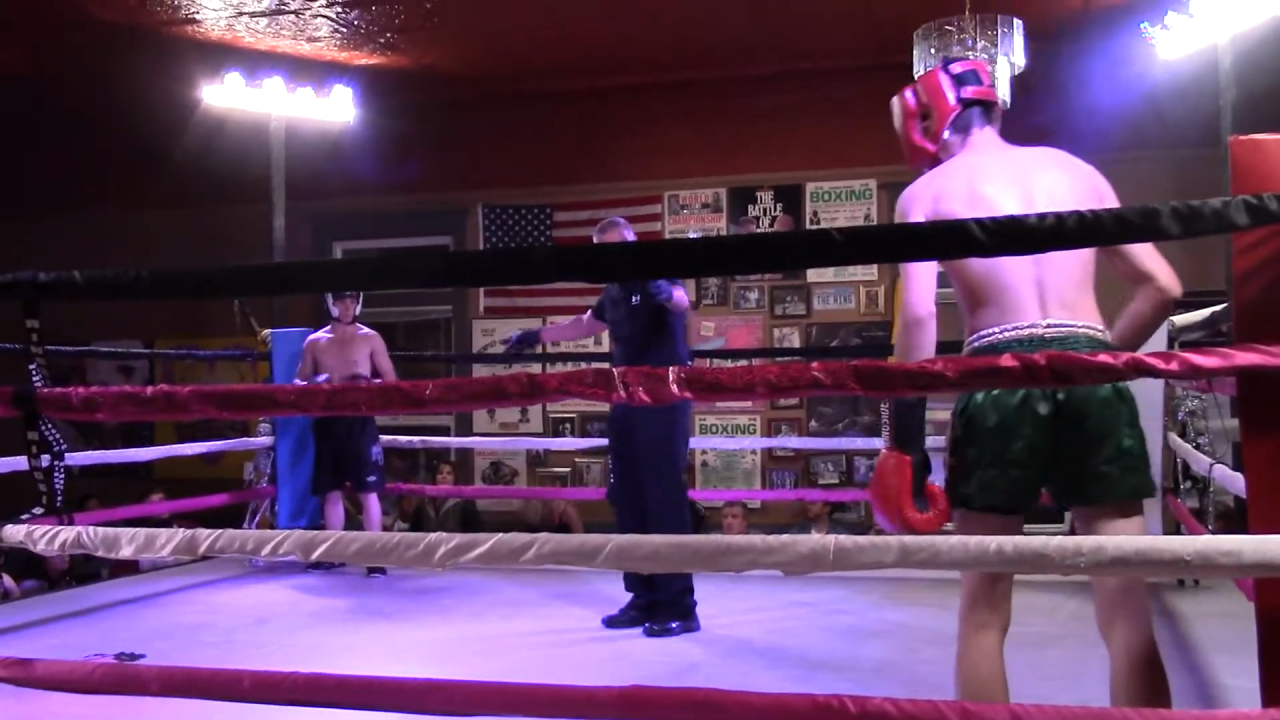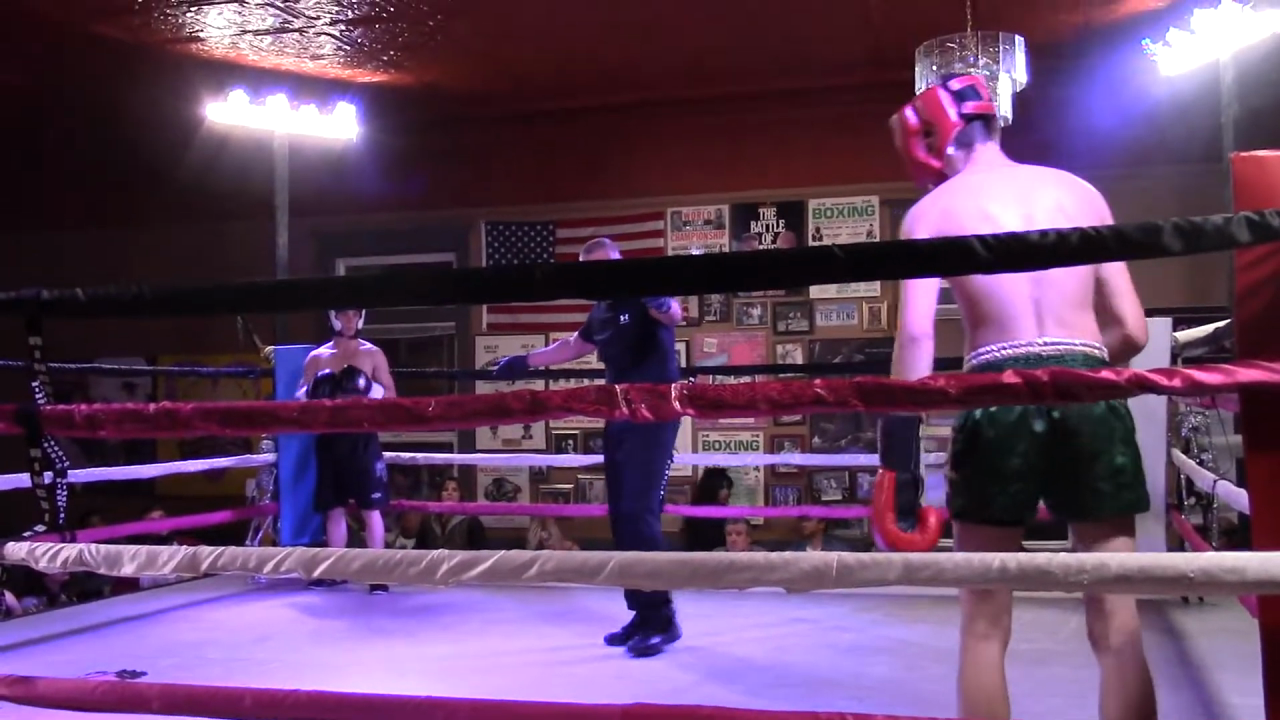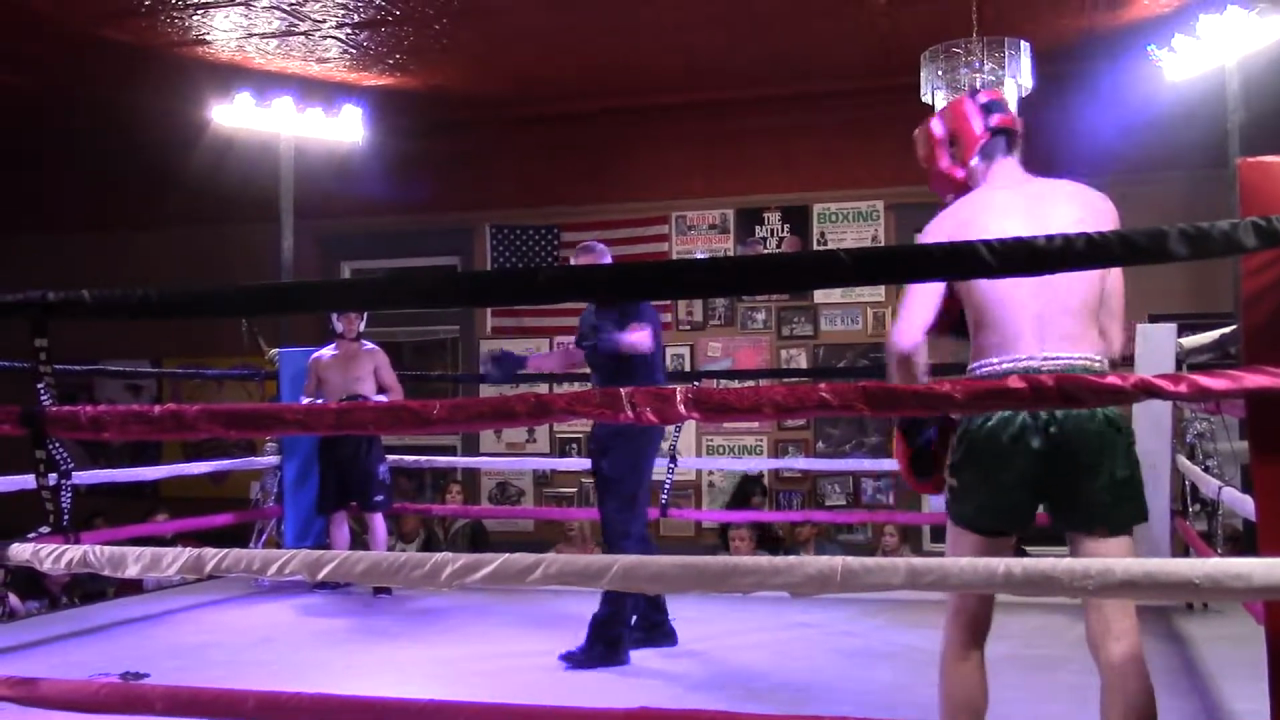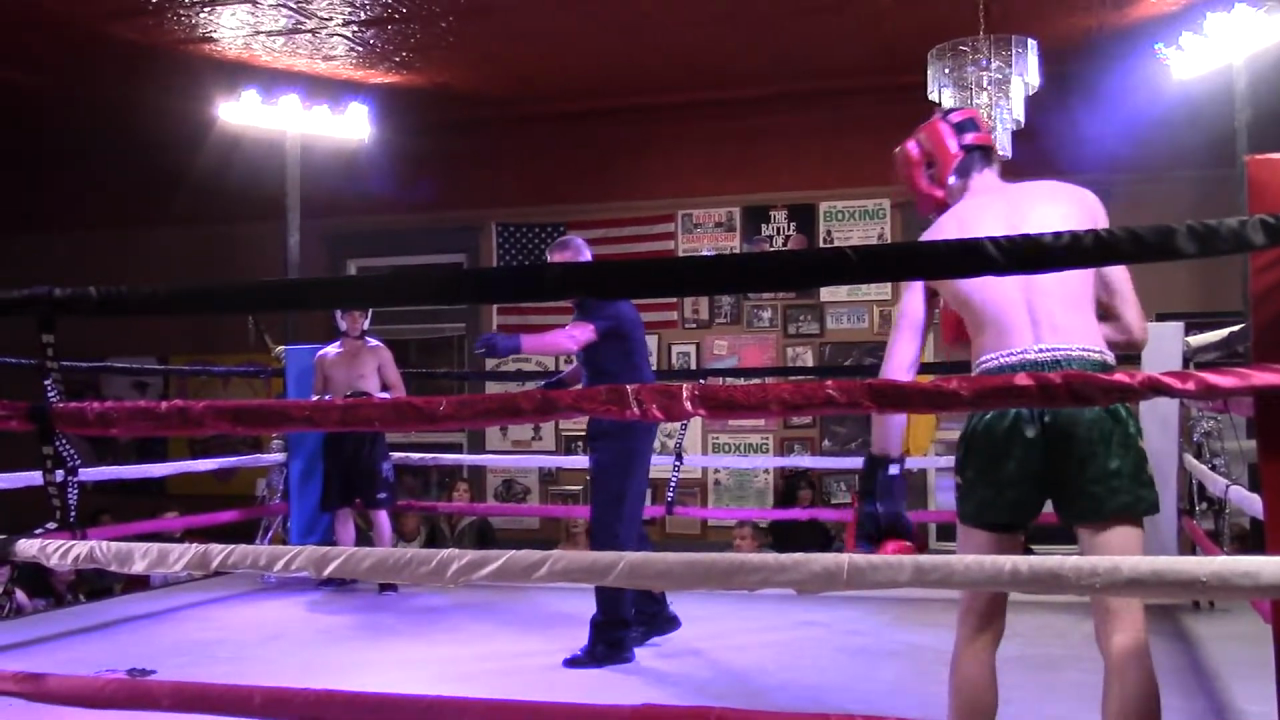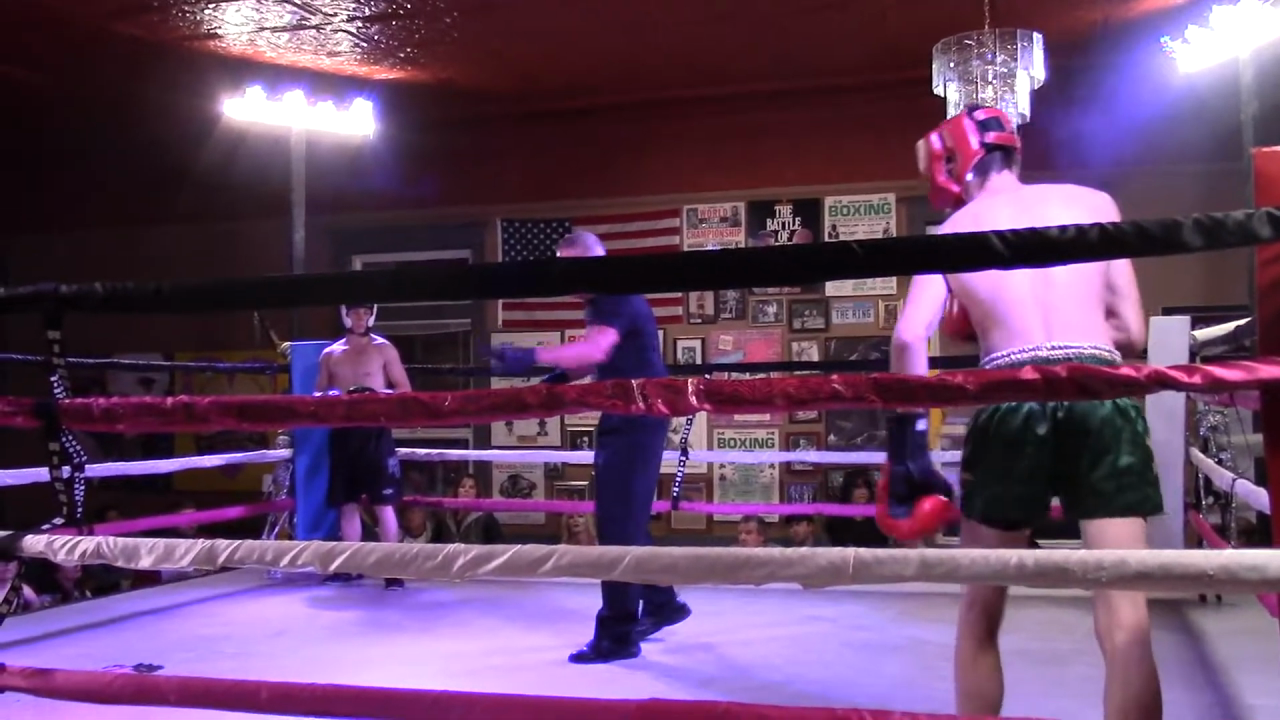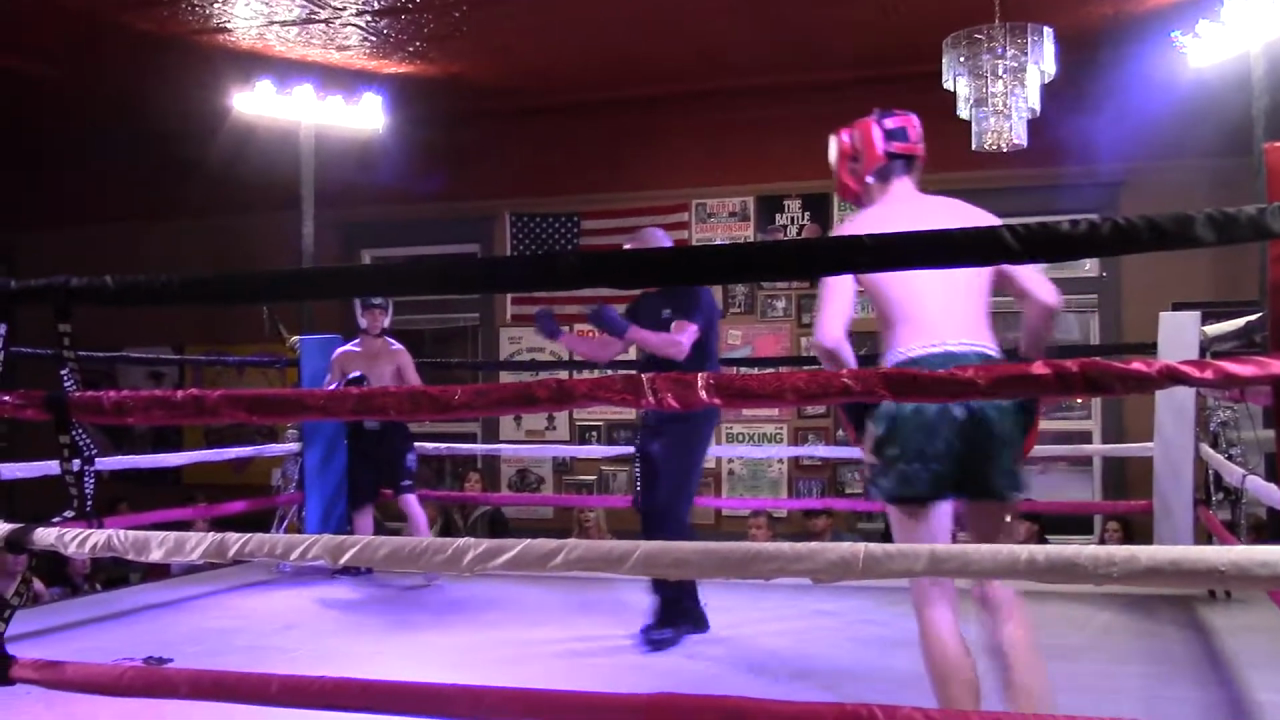
dt=0.4s
person 1, frame 1
left shoulder: (925, 193)
right shoulder: (1077, 172)
left elbow: (918, 313)
right elbow: (1163, 285)
left wrist: (905, 436)
left hip: (1001, 386)
right hip: (1093, 382)
left knee: (984, 616)
right knee: (1128, 614)
person 1, frame 2
left shoulder: (930, 212)
right shoulder: (1081, 193)
left elbow: (916, 333)
right elbow: (1130, 330)
left wrist: (898, 452)
left hip: (999, 407)
right hip: (1091, 401)
left knee: (987, 630)
right knee: (1118, 632)
person 1, frame 3
left shoulder: (947, 226)
right shoulder: (1094, 205)
left elbow: (904, 345)
right elbow: (1113, 342)
left hip: (1001, 416)
right hip: (1090, 411)
left knee: (966, 626)
right knee: (1117, 637)
person 1, frame 4
left shoulder: (934, 243)
right shoulder: (1077, 201)
left elbow: (897, 376)
right elbow: (1133, 329)
left wrist: (882, 486)
left hip: (1002, 411)
right hip: (1090, 399)
left knee: (978, 625)
right knee: (1123, 631)
person 1, frame 5
left shoulder: (950, 233)
right shoulder: (1094, 205)
left elbow: (909, 338)
right elbow: (1131, 331)
left wrist: (906, 441)
left hip: (1009, 408)
right hip: (1100, 401)
left knee: (981, 613)
right knee: (1125, 626)
person 1, frame 6
left shoulder: (857, 229)
right shoulder: (977, 217)
left elbow: (829, 337)
right elbow: (1046, 300)
left wrist: (856, 398)
left hip: (916, 393)
left knee: (933, 594)
right knee: (996, 584)
right ankle: (1034, 715)
person 2, frame 1
left shoulder: (655, 280)
right shoulder: (613, 292)
left elbow: (681, 302)
right elbow: (585, 324)
left wrist: (665, 291)
right wrist: (537, 336)
left hip: (663, 403)
right hip: (626, 403)
left knee: (665, 501)
right knee: (629, 501)
left ankle: (680, 608)
right ankle: (646, 599)
person 2, frame 2
left shoulder: (643, 299)
right shoulder: (600, 313)
left elbow: (673, 314)
right elbow: (571, 347)
left wrist: (663, 304)
right wrist: (525, 362)
left hip: (653, 418)
right hip: (619, 420)
left knee: (638, 514)
right knee: (624, 518)
left ankle: (658, 620)
right ankle: (649, 618)
person 2, frame 3
left shoulder: (635, 305)
right shoulder: (591, 314)
left elbow: (644, 342)
right elbow: (569, 357)
left wrist: (628, 336)
right wrist: (519, 362)
left hip: (639, 426)
right hip: (608, 427)
left knee: (620, 528)
right knee: (628, 526)
left ankle: (608, 640)
right ankle: (653, 622)
person 2, frame 4
left shoulder: (607, 304)
right shoulder: (590, 306)
left elbow: (569, 341)
left wrist: (514, 343)
right wrist: (561, 382)
left hip: (627, 422)
right hip: (610, 422)
left knee: (610, 526)
right knee: (623, 522)
left ankle: (612, 639)
right ankle: (653, 612)
person 2, frame 5
left shoulder: (618, 300)
right shoulder: (600, 303)
left elbow: (593, 351)
left wrist: (531, 356)
right wrist: (562, 374)
left hip: (641, 420)
right hip: (620, 420)
left knee: (617, 522)
right knee: (624, 519)
left ankle: (617, 634)
right ankle: (661, 602)
person 2, frame 6
left shoulder: (694, 294)
right shoulder: (643, 303)
left elbow: (677, 348)
right elbow: (603, 352)
left wrist: (621, 326)
right wrist: (557, 335)
left hip: (691, 415)
right hip: (657, 415)
left knee: (669, 510)
right knee: (655, 511)
left ankle: (676, 613)
right ankle: (679, 610)
person 3, frame 1
left shoulder: (370, 338)
right shoulder: (314, 342)
left elbow: (391, 380)
right elbow: (297, 381)
left wrist: (369, 385)
right wrist: (312, 387)
left hip: (359, 421)
right hip: (327, 422)
left knee: (368, 491)
right knee: (331, 491)
person 3, frame 2
left shoulder: (372, 354)
right shoulder: (316, 357)
left elbow: (391, 397)
right elbow: (300, 399)
left wrist: (367, 386)
right wrist: (313, 390)
left hip: (362, 437)
right hip: (329, 438)
left knee: (371, 508)
right knee: (333, 508)
person 3, frame 3
left shoulder: (374, 354)
right shoulder: (318, 359)
left elbow: (397, 394)
right elbow: (306, 397)
left wrist: (370, 401)
right wrist: (313, 406)
left hip: (364, 439)
right hip: (332, 440)
left knee: (373, 511)
right knee: (335, 511)
person 3, frame 4
left shoulder: (378, 351)
right shoulder: (324, 357)
left elbow: (399, 392)
right elbow: (315, 396)
left wrist: (372, 398)
right wrist: (321, 402)
left hip: (368, 436)
right hip: (336, 437)
left knee: (377, 508)
right knee: (341, 508)
person 3, frame 5
left shoulder: (384, 349)
right shoulder: (329, 355)
left elbow: (405, 390)
right elbow: (318, 394)
left wrist: (376, 396)
left hip: (374, 433)
right hip: (343, 434)
left knee: (383, 505)
right knee: (347, 505)
person 3, frame 6
left shoulder: (398, 353)
right shoulder: (343, 356)
right wrist: (344, 388)
left hip: (392, 433)
right hip: (361, 436)
left knee: (407, 498)
right knee: (360, 503)
